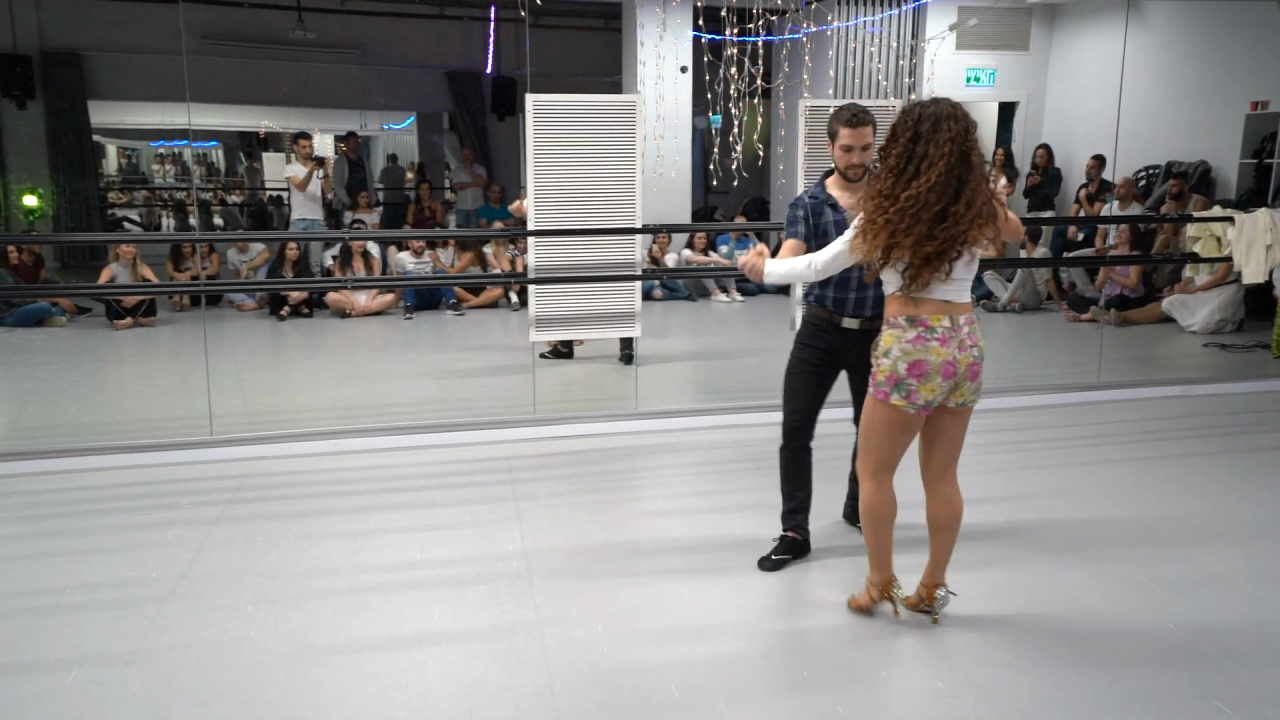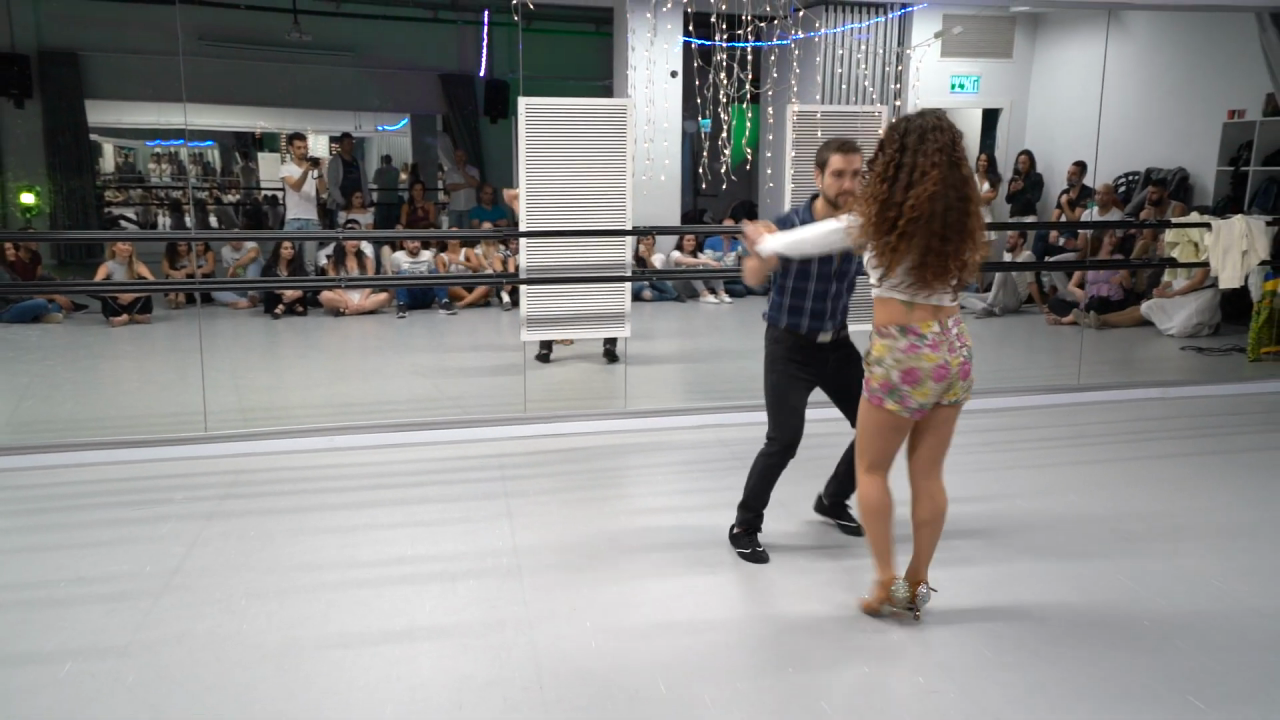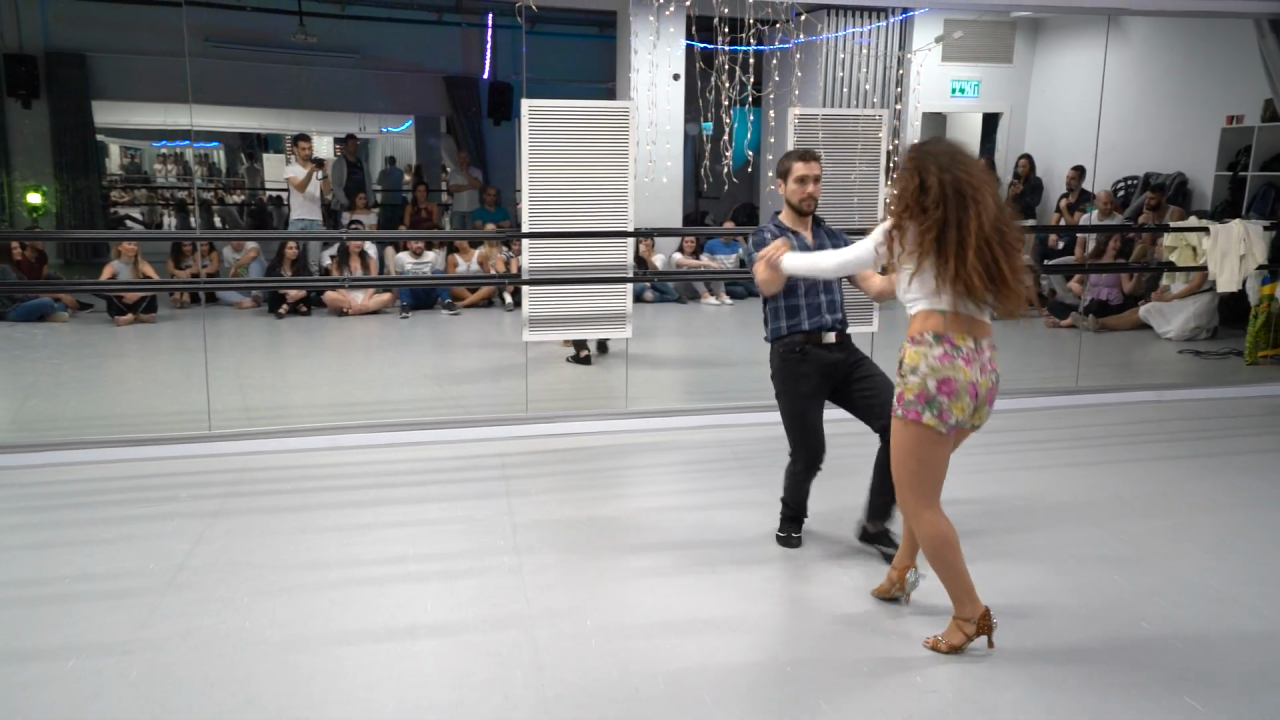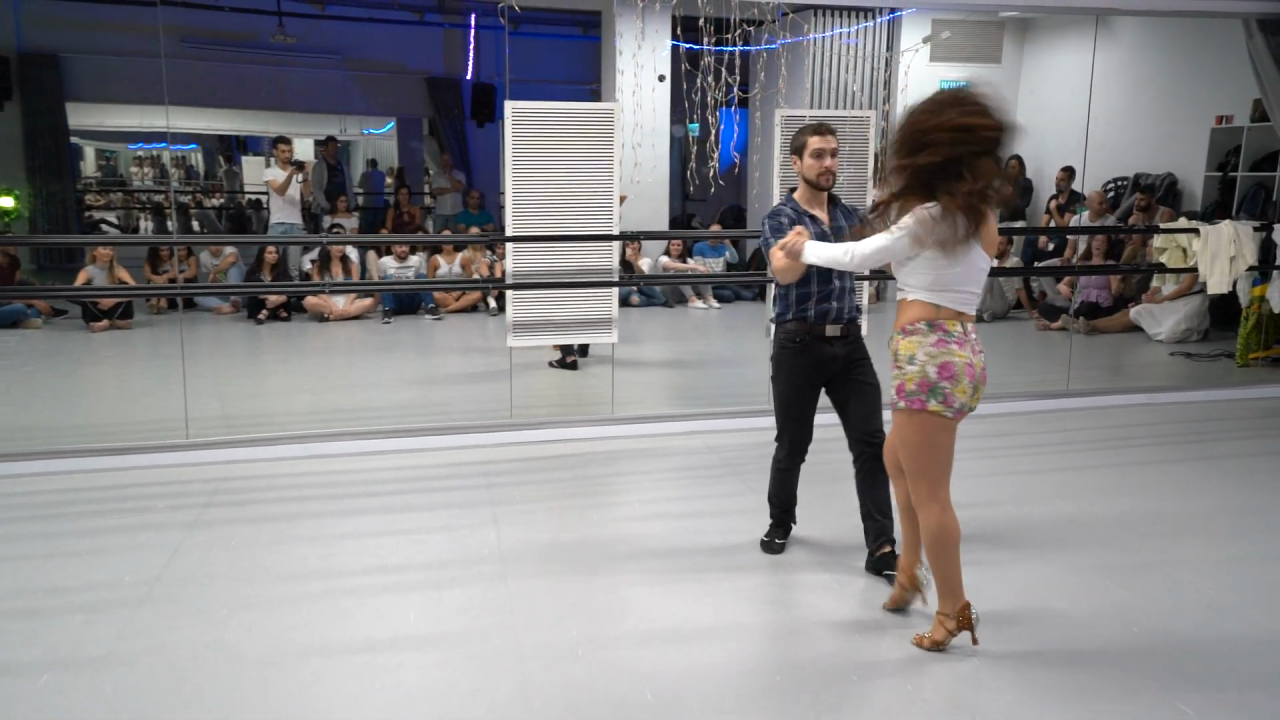
dt=0.5s
person 1, frame 1
left shoulder: (885, 213)
right shoulder: (977, 209)
left elbow: (818, 267)
right elbow: (1013, 231)
left wrist: (765, 268)
left hip: (908, 350)
right hip: (964, 348)
left knee: (873, 473)
right knee: (941, 475)
left ankle: (880, 583)
right ankle: (931, 588)
person 1, frame 2
left shoulder: (882, 217)
right shoulder: (959, 217)
left elbow: (814, 239)
left wrist: (764, 240)
left hip: (899, 353)
right hip: (952, 349)
left knee: (871, 472)
right knee: (927, 474)
left ankle: (888, 581)
right ankle: (915, 582)
person 1, frame 3
left shoulder: (910, 228)
right shoulder: (989, 233)
left elbow: (841, 263)
left wrist: (784, 260)
left hip: (935, 367)
right hip: (982, 369)
left knee: (918, 502)
right knee: (919, 486)
left ankle: (970, 613)
right ankle: (902, 572)
person 1, frame 4
left shoulder: (936, 213)
right shoulder: (980, 216)
left elbow: (862, 255)
left wrist: (804, 246)
left hip: (930, 359)
right hip: (962, 353)
left knee: (926, 492)
right knee: (900, 463)
left ankle: (953, 611)
right ankle: (909, 572)
person 2, frame 1
right shoulder: (807, 204)
right elbow: (788, 264)
left hip: (875, 330)
right hip: (821, 328)
right knee: (796, 428)
left ankle: (859, 508)
right ankle: (794, 532)
person 2, frame 2
right shoulder: (791, 225)
right elbow: (752, 278)
right wrist: (759, 248)
left hip: (837, 345)
right hip: (789, 347)
right knee: (785, 441)
left ankle: (832, 502)
right ankle: (744, 527)
person 2, frame 3
left shoulder: (834, 237)
right shoulder: (766, 236)
left elbow: (875, 288)
right elbow: (769, 285)
left hip: (844, 352)
right hip: (795, 357)
right knee: (809, 455)
left ankle: (876, 523)
right ankle: (791, 517)
person 2, frame 4
left shoulder: (850, 215)
right shoulder: (780, 217)
right elbow: (785, 273)
right wrist: (794, 254)
left hip: (848, 341)
right hip: (799, 343)
left knee: (870, 442)
right knee: (793, 443)
left ankle: (882, 549)
right ankle: (780, 522)
